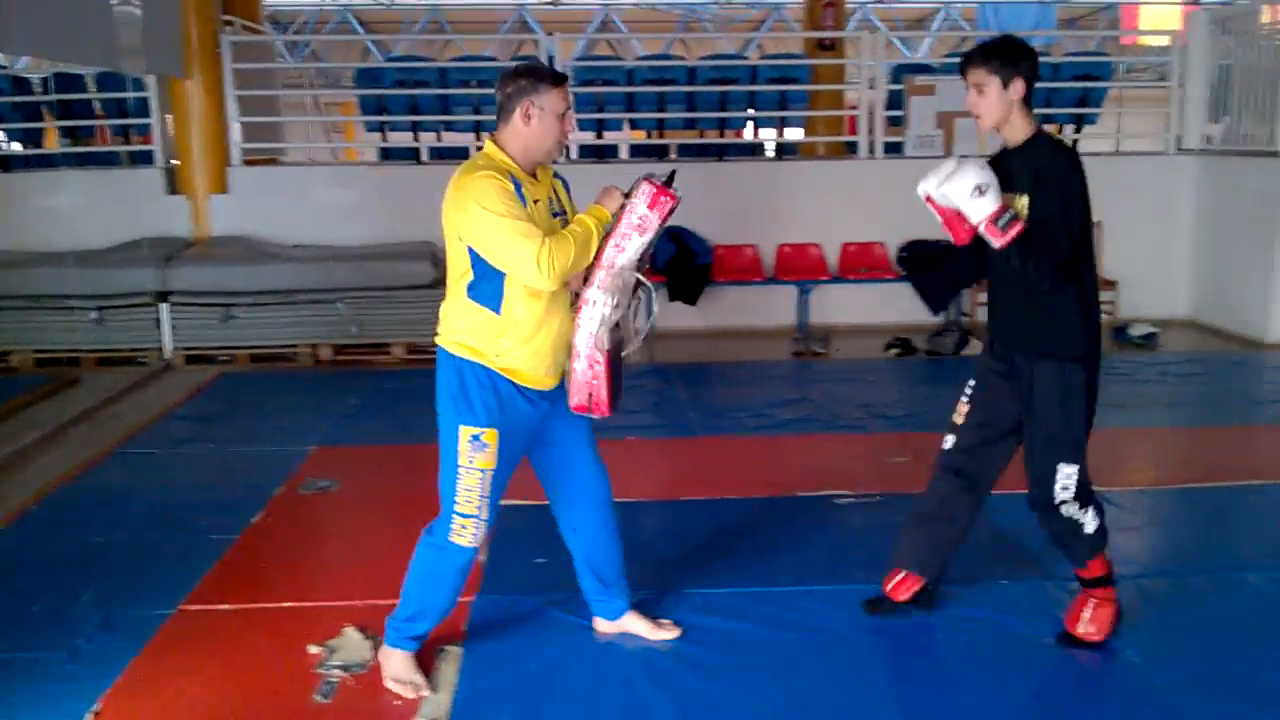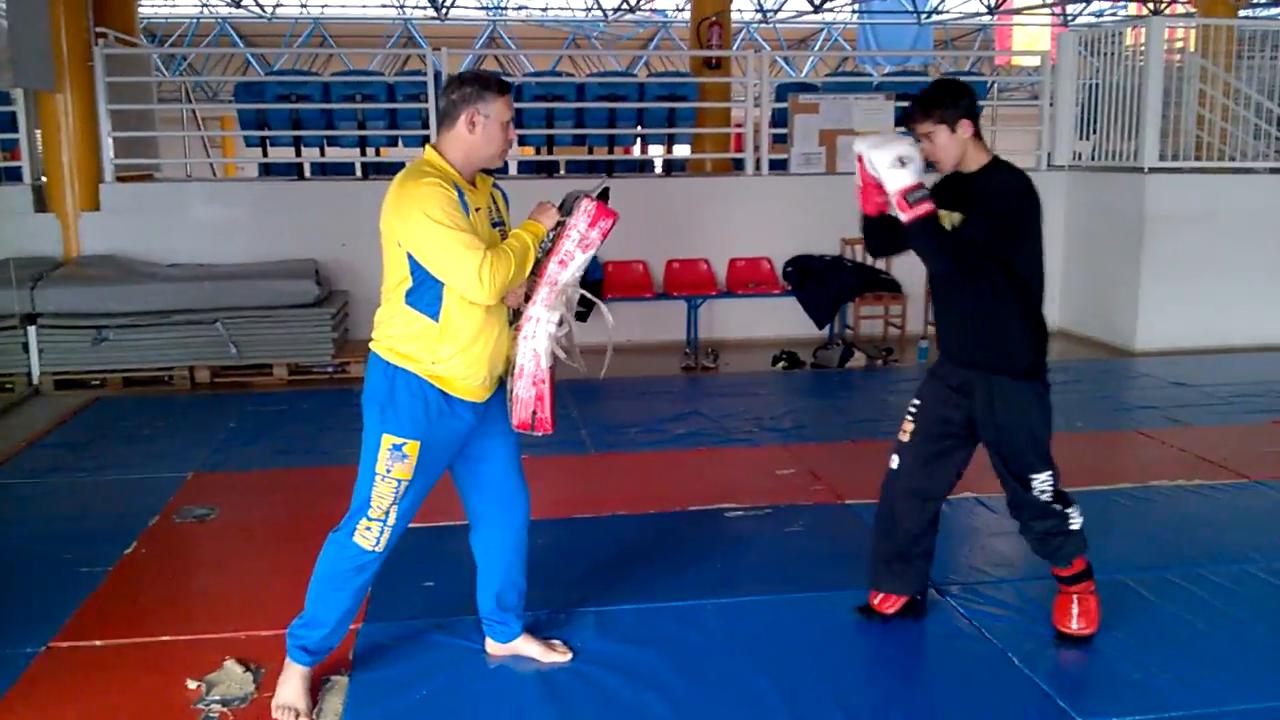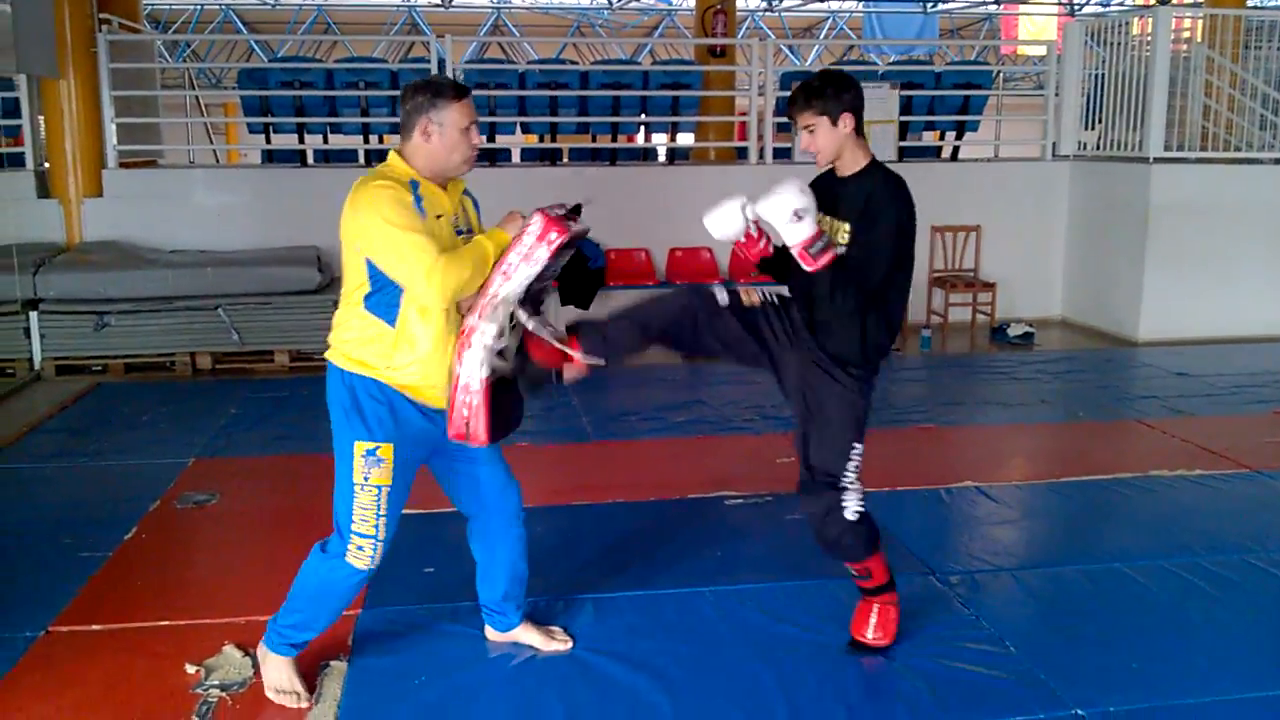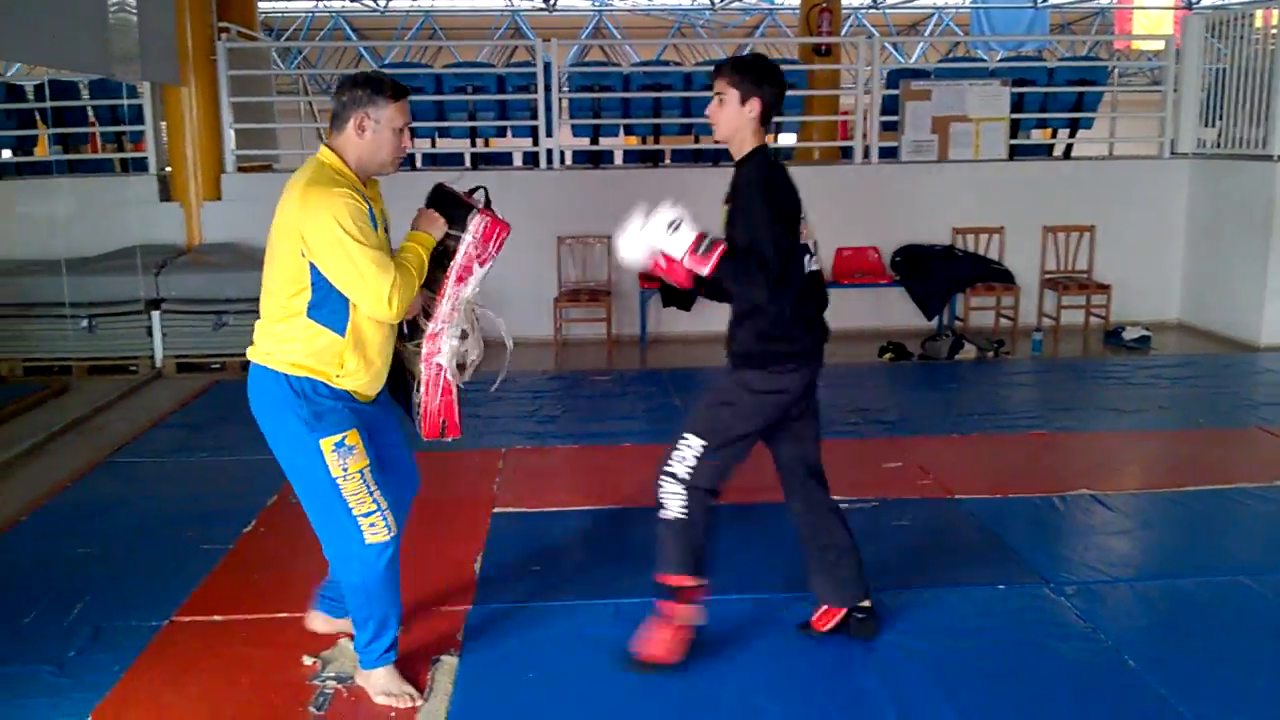
dt=0.7s
person 1, frame 1
left shoulder: (549, 182)
right shoulder: (477, 186)
left elbow: (565, 265)
right elbow: (543, 264)
left wrist: (595, 261)
right wrist: (598, 216)
left hip: (546, 378)
right hip: (481, 377)
left knee: (586, 495)
right knee: (463, 523)
left ankle: (612, 610)
right ankle: (400, 641)
person 1, frame 2
left shoulder: (484, 190)
right shoulder: (420, 192)
right elbow: (484, 278)
left wrist: (529, 277)
right wrist: (533, 230)
left hip: (479, 388)
right hip: (415, 389)
left knee: (505, 512)
right knee: (370, 531)
left ankle: (504, 632)
right ankle: (301, 659)
person 1, frame 3
left shoulder: (457, 198)
right shoulder: (377, 197)
left elbow: (468, 282)
right elbow: (440, 280)
left wrist: (488, 292)
right wrist: (499, 238)
left hip: (445, 392)
right hip: (375, 394)
left knee: (499, 505)
right knee: (361, 543)
left ankle: (504, 619)
right ankle: (279, 645)
person 1, frame 4
left shoulder: (350, 187)
right shoulder: (326, 200)
right elbow: (390, 297)
left wrist: (416, 246)
right wrist: (421, 237)
left hip: (340, 386)
right hip: (299, 391)
left knee: (398, 484)
right knee: (370, 528)
left ankle: (333, 607)
right ankle: (377, 661)
person 2, frame 1
left shoulder: (1057, 166)
right shoulder: (988, 169)
left elbow: (1052, 272)
right elbow: (971, 270)
left wrist: (995, 222)
right wrist: (957, 226)
left hip: (1060, 354)
right hip: (1005, 352)
left knee: (1057, 487)
right knee: (959, 462)
left ankle: (1099, 591)
right ankle: (915, 576)
person 2, frame 2
left shoulder: (1009, 191)
right shoulder: (947, 187)
left elbow: (949, 259)
right elbow: (880, 245)
left wrist: (907, 194)
right wrist: (875, 191)
left hip: (1011, 372)
right hip: (954, 367)
left knee: (1031, 491)
right knee: (908, 480)
left ankle: (1076, 583)
right ankle: (899, 589)
person 2, frame 3
left shoulder: (888, 198)
right shoulder: (818, 188)
left elbow: (862, 301)
left wrist: (810, 248)
right wrist: (760, 247)
left hip: (842, 362)
right hip: (792, 326)
left knee: (831, 485)
right knee: (685, 307)
left ankle: (878, 592)
right ankle: (573, 350)
person 2, frame 4
left shoulder: (764, 182)
right shoulder: (755, 174)
left elbow: (766, 284)
right elbow: (748, 272)
left wrist: (696, 253)
right wrist: (665, 260)
left hip: (774, 362)
right hip: (783, 357)
left knee: (684, 474)
right knee: (804, 484)
left ankle: (679, 609)
right ankle: (846, 602)
